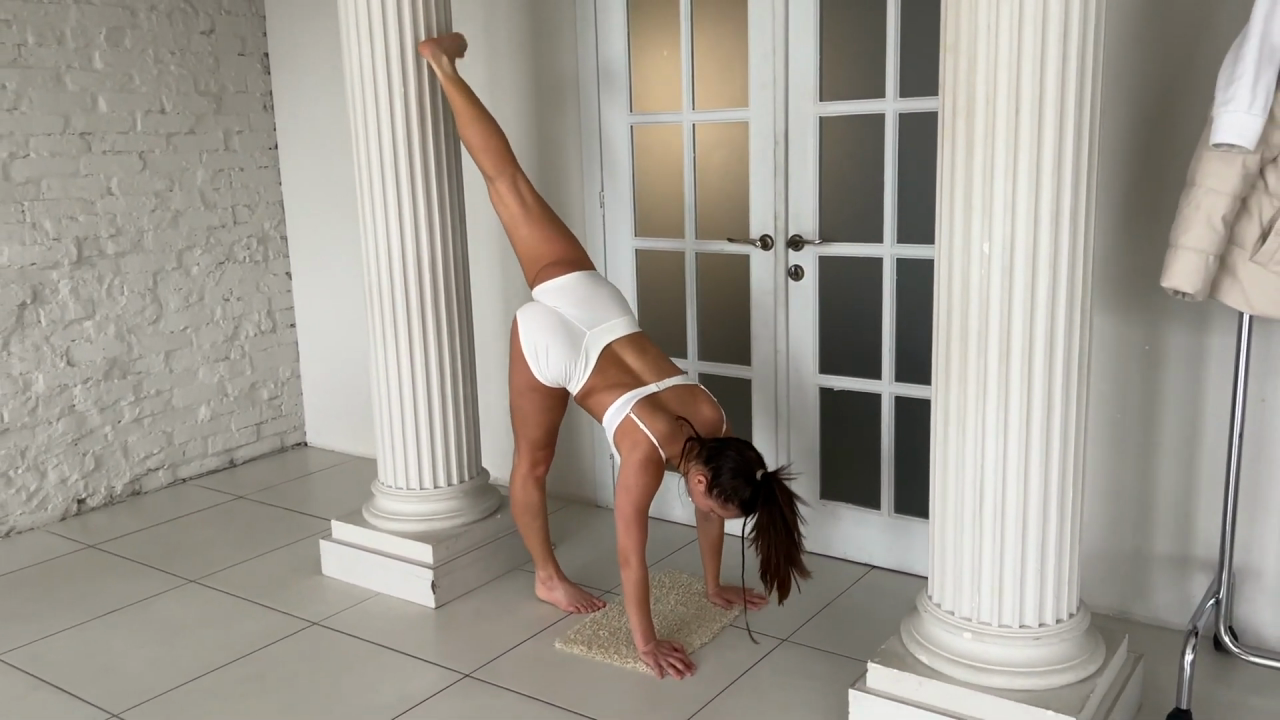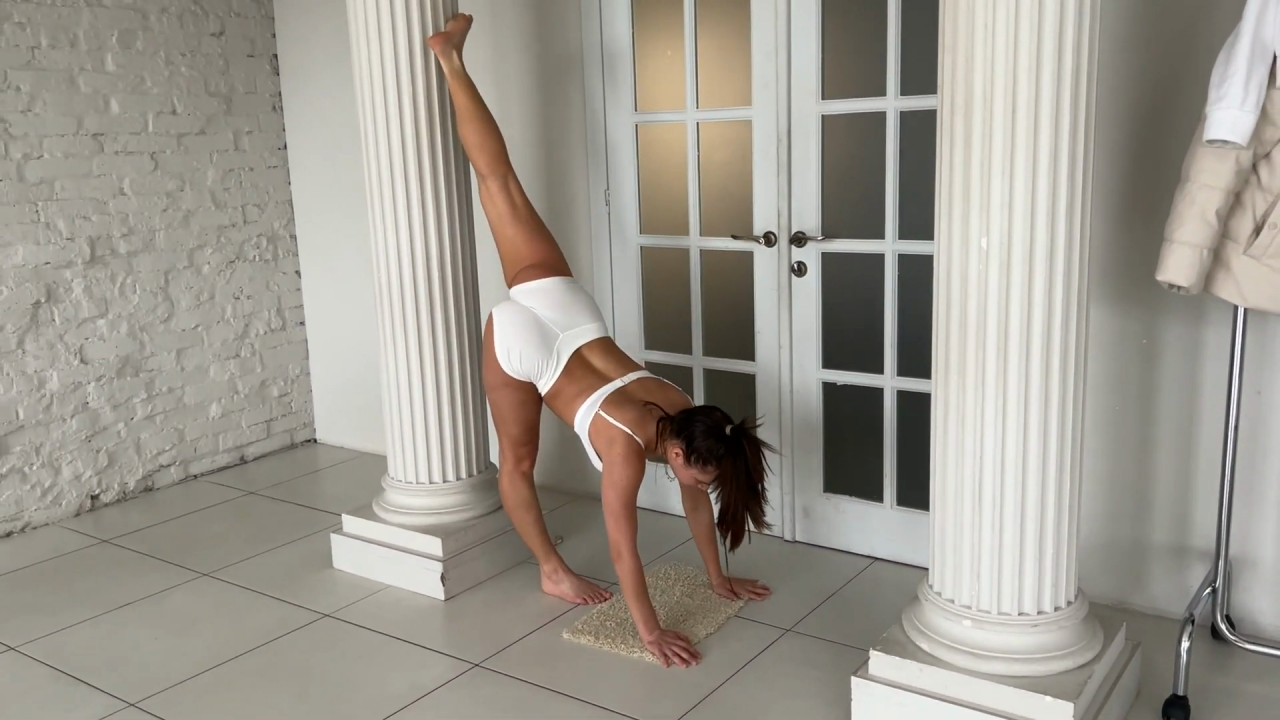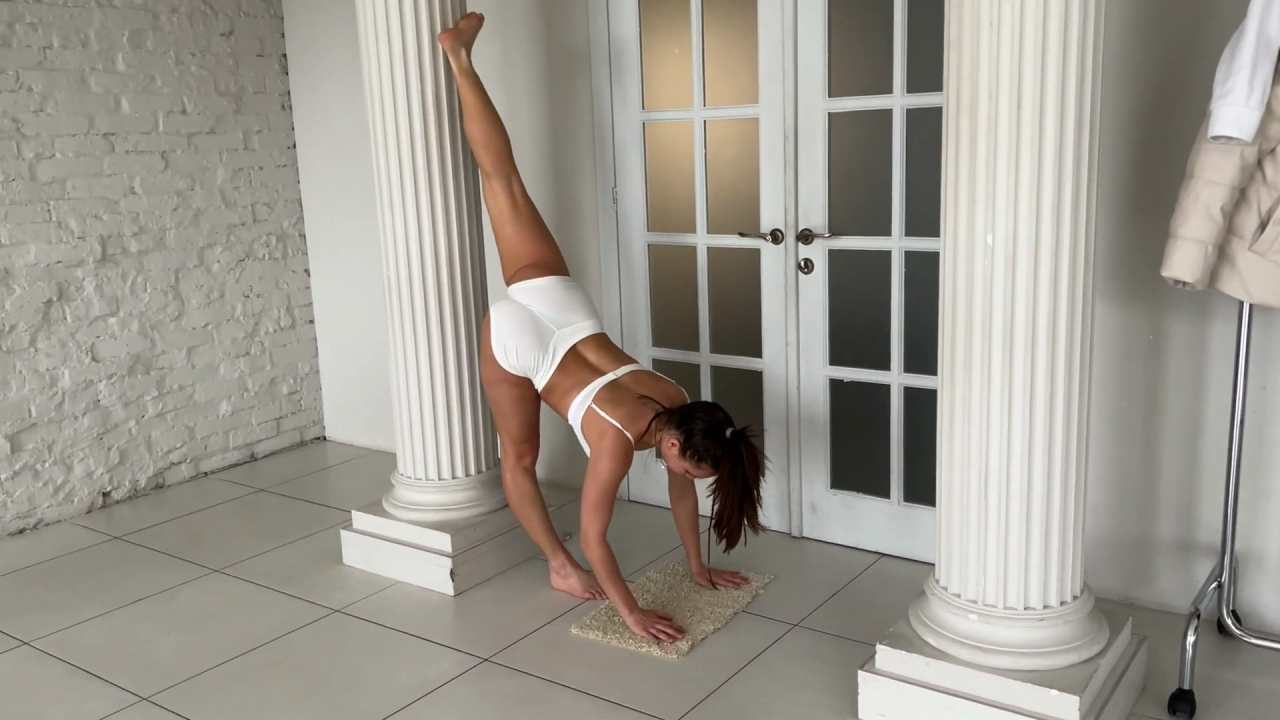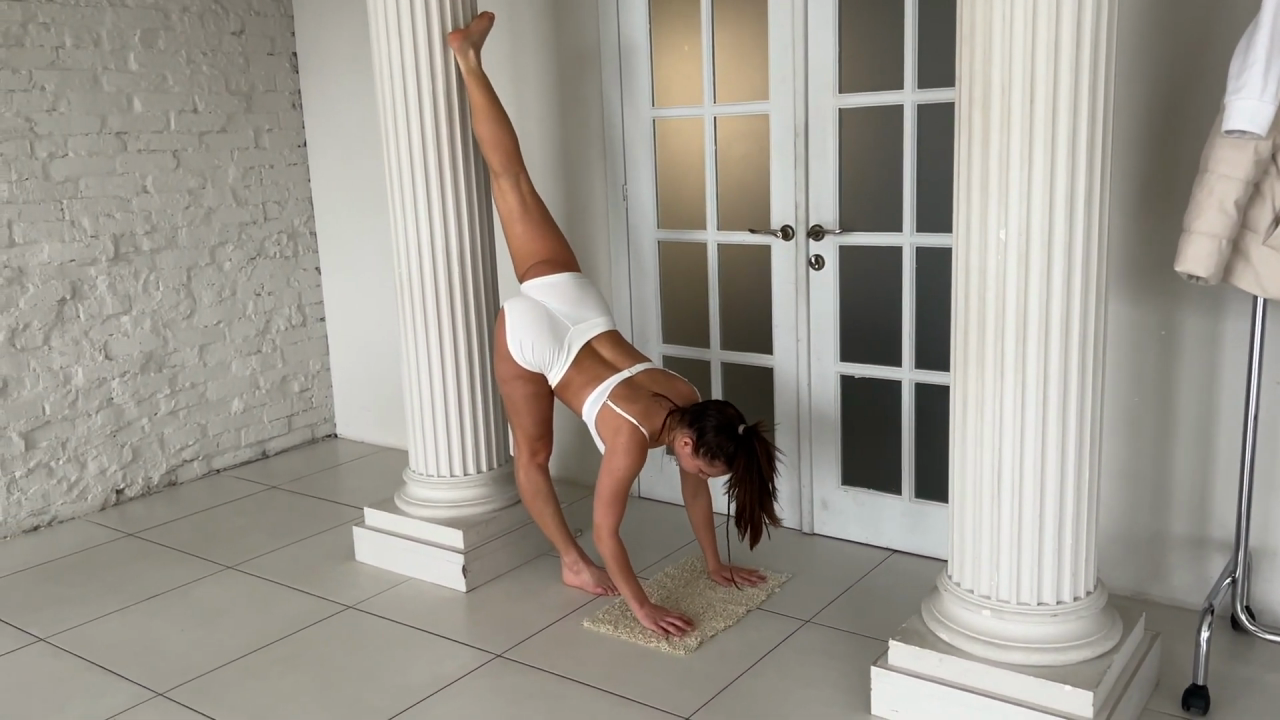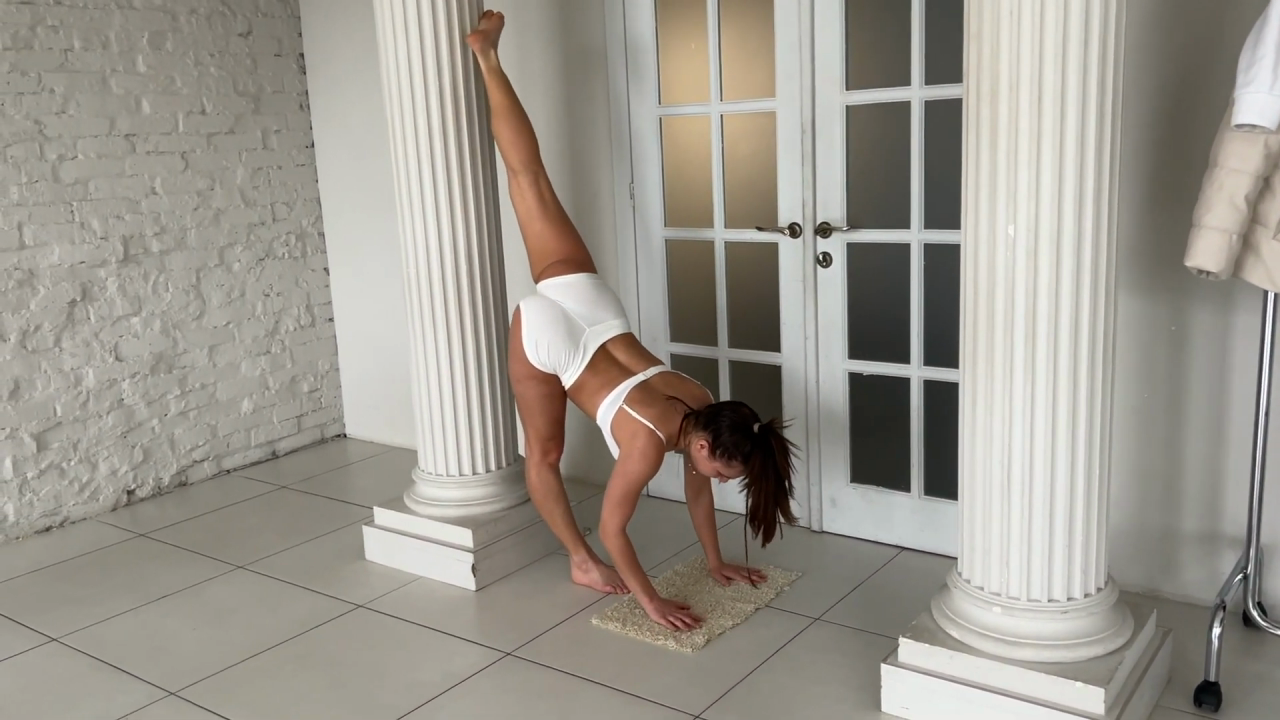
dt=0.4s
person 1, frame 1
left shoulder: (711, 428)
right shoulder: (648, 454)
left elbow: (707, 515)
right elbow: (630, 558)
left wrist: (715, 586)
right wrist: (646, 645)
left hip: (586, 297)
right hip: (552, 338)
left knee: (510, 180)
right knee: (532, 463)
left ankle: (448, 67)
person 1, frame 2
left shoulder: (684, 418)
right shoulder: (628, 448)
left elbow: (697, 504)
right elbow: (624, 550)
left wrist: (718, 576)
right wrist: (650, 632)
left hip: (557, 304)
right hip: (521, 338)
left knee: (502, 185)
right knee: (518, 462)
left ankle: (453, 59)
person 1, frame 3
left shoulder: (679, 409)
right shoulder: (619, 439)
left elbow: (681, 490)
right elbow: (594, 535)
left wrist: (698, 566)
right wrist: (633, 614)
left hip: (555, 301)
right hip: (517, 333)
left knee: (504, 179)
right knee: (520, 458)
left ankle: (462, 56)
person 1, frame 4
left shoulder: (690, 408)
right shoulder: (633, 436)
left elbow: (694, 491)
right elbow: (606, 530)
left wrist: (716, 564)
right wrist: (643, 607)
left hip: (567, 297)
right hip: (531, 330)
left knee: (513, 179)
right knee: (533, 454)
left ankle: (470, 57)
person 1, frame 5
left shoulder: (704, 411)
right shoulder: (650, 442)
left elbow: (696, 488)
right elbow: (613, 527)
left wrist: (717, 562)
right wrist: (651, 602)
left hip: (581, 298)
right hip: (546, 331)
left knee: (531, 178)
right knee: (543, 454)
left ankle: (489, 55)
